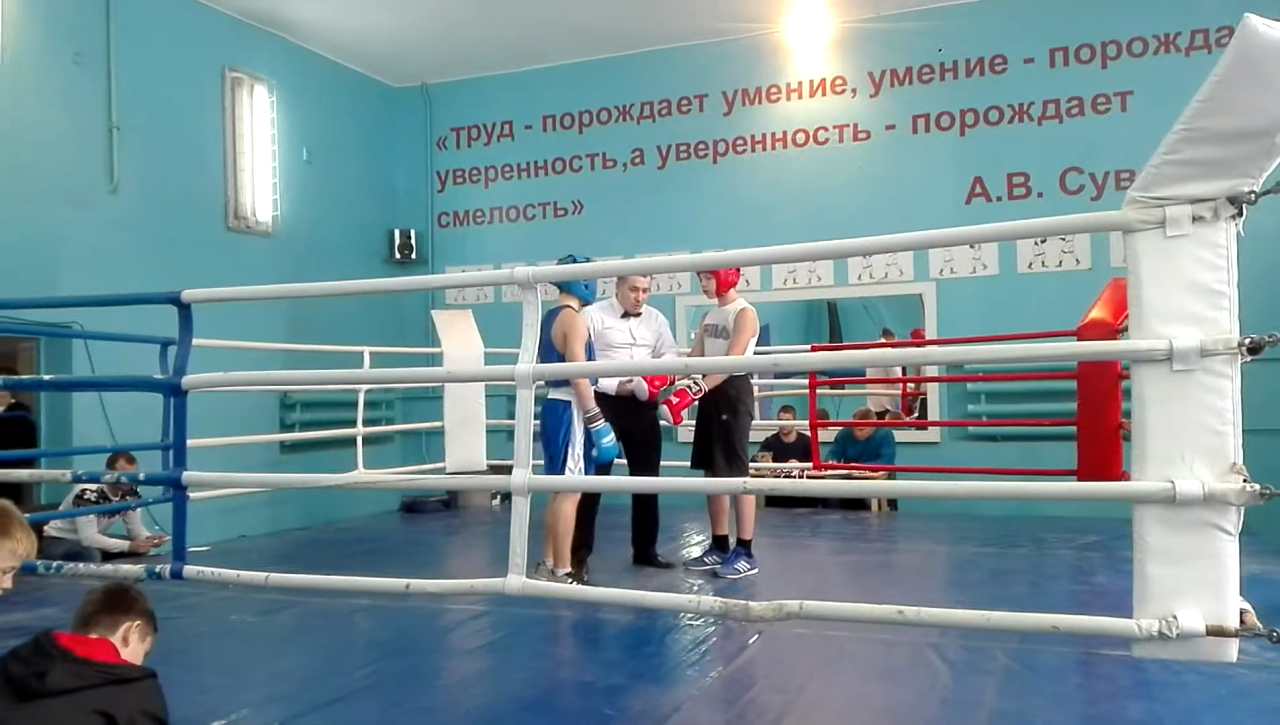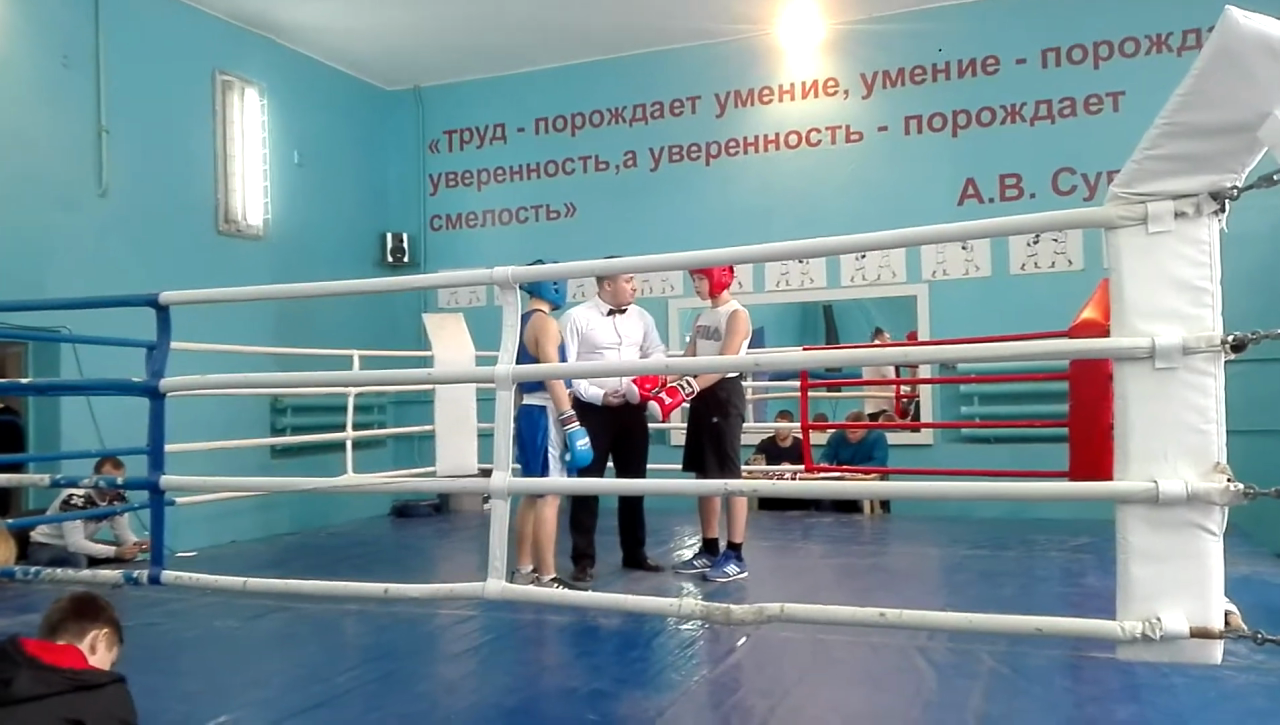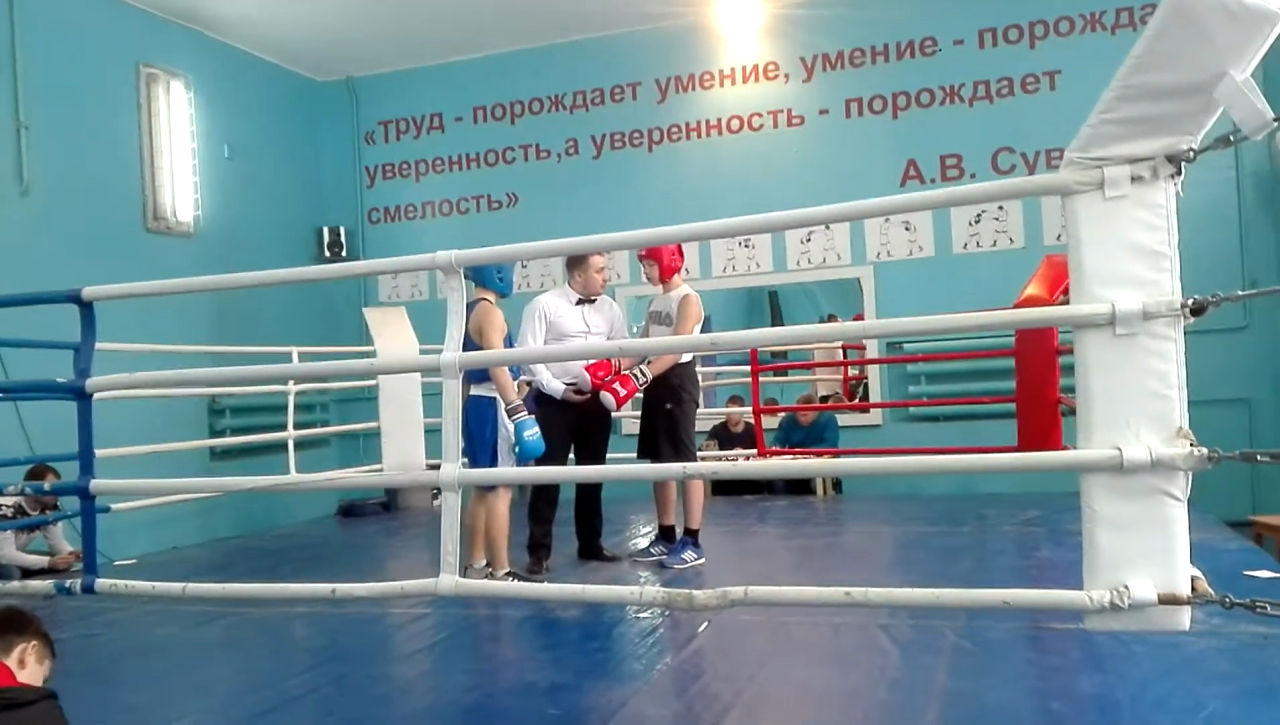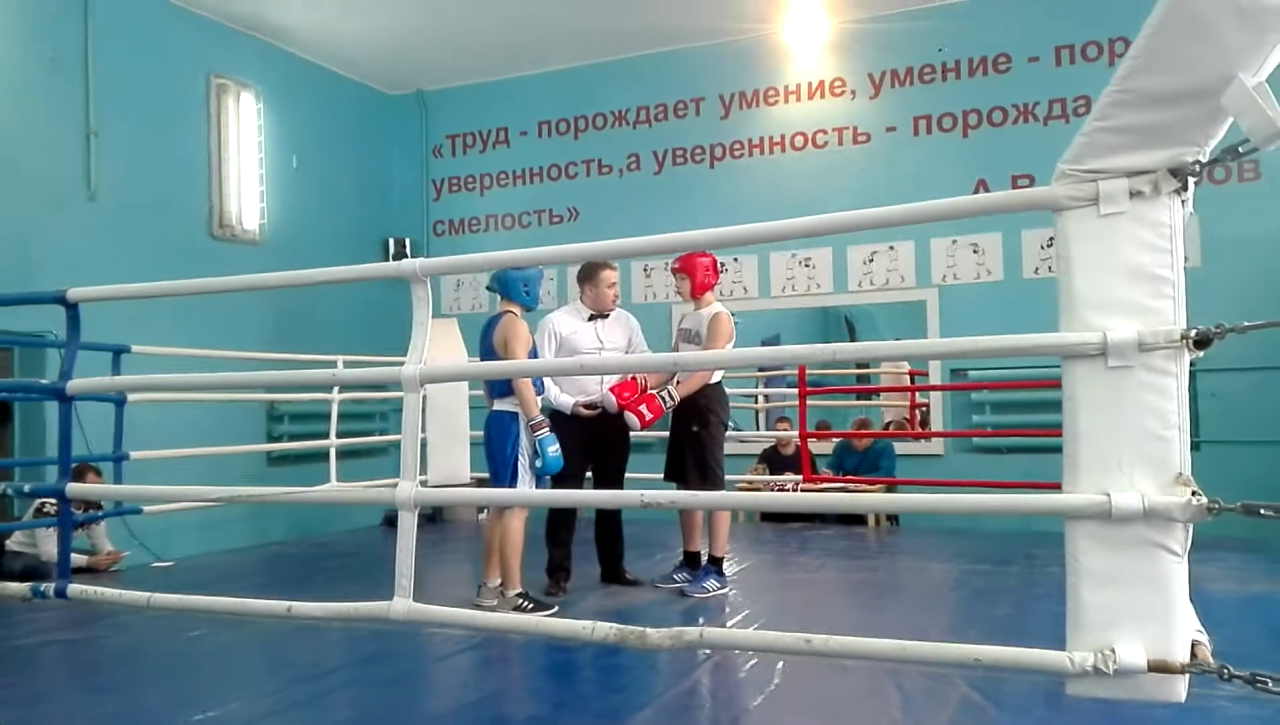
dt=1s
person 1, frame 1
left shoulder: (549, 318)
right shoulder: (573, 319)
right elbow: (578, 375)
right wrist: (597, 419)
left hip: (553, 405)
right hip: (571, 408)
left knee: (559, 490)
right knee: (569, 491)
left ankle: (548, 563)
right ankle: (561, 572)
person 1, frame 2
left shoulder: (521, 323)
right shoulder: (545, 323)
right elbow: (552, 377)
right wrist: (571, 422)
left hip: (527, 412)
right hip: (545, 413)
left knee: (531, 494)
right knee: (548, 496)
left ankle: (524, 570)
right ankle: (546, 577)
person 1, frame 3
left shoulder: (467, 312)
right shoulder: (490, 312)
right elbow: (497, 366)
right wrist: (518, 412)
left hip: (476, 401)
right hip: (493, 404)
left knee: (482, 488)
right knee: (500, 488)
left ankle: (477, 565)
right ankle: (500, 572)
person 1, frame 4
left shoulder: (491, 325)
right shoulder: (515, 325)
right elbow: (521, 381)
right wrist: (541, 427)
left hip: (499, 417)
right hip: (516, 420)
left knee: (501, 505)
right knee: (516, 507)
left ankle: (490, 586)
right ankle: (511, 594)
person 2, frame 1
left shoulder: (744, 313)
right shoulder: (709, 316)
right elbow: (694, 358)
left wrist: (695, 390)
left hip: (733, 391)
right hip: (710, 393)
left knee: (737, 472)
right knee: (713, 471)
left ankle: (745, 552)
right ankle: (720, 546)
person 2, frame 2
left shoulder: (736, 315)
right shoulder: (702, 317)
right elbow: (688, 360)
left wrist: (685, 389)
left hip: (724, 394)
right hip: (701, 396)
left knee: (729, 475)
right knee: (704, 475)
left ankle: (735, 556)
right ankle: (710, 549)
person 2, frame 3
left shoulder: (688, 300)
right shoulder: (655, 302)
left elbow: (676, 350)
left wrist: (638, 376)
right wrist: (614, 367)
left hip: (677, 380)
right hip: (654, 383)
left knee: (684, 461)
right knee: (659, 462)
left ankle: (692, 542)
right ankle: (666, 536)
person 2, frame 4
left shoulder: (719, 318)
right shoulder: (686, 319)
left elbow: (705, 371)
left wrist: (664, 398)
right wrist: (639, 385)
left hip: (707, 402)
right hip: (684, 403)
left knee: (711, 486)
right knee: (685, 486)
left ankle: (716, 570)
right ankle: (691, 563)
person 3, frame 1
left shoulder: (656, 319)
right shoulder: (593, 316)
left elbow: (670, 354)
right wrist: (612, 385)
left hip: (642, 406)
right hip: (604, 405)
left knee: (647, 477)
right knee: (593, 478)
left ankle: (645, 549)
right ankle: (579, 553)
person 3, frame 2
left shoulder: (641, 317)
right shoulder: (576, 318)
left elbow: (656, 354)
right wrist: (598, 396)
left hip: (633, 408)
right hip: (592, 409)
left knee: (633, 481)
right knee: (588, 482)
left ankle: (635, 553)
right ankle: (583, 560)
person 3, frame 3
left shoulder: (609, 308)
right shoulder: (544, 305)
right wrist: (558, 390)
left hip: (596, 399)
right hip: (555, 399)
left ankle: (591, 543)
right ankle: (539, 551)
person 3, frame 4
left shoulder: (626, 322)
right shoulder: (556, 323)
right wrist: (567, 404)
left hip: (613, 418)
right hip: (570, 418)
left knee: (611, 493)
right knee: (566, 493)
left ankle: (613, 567)
right ankle: (559, 573)
